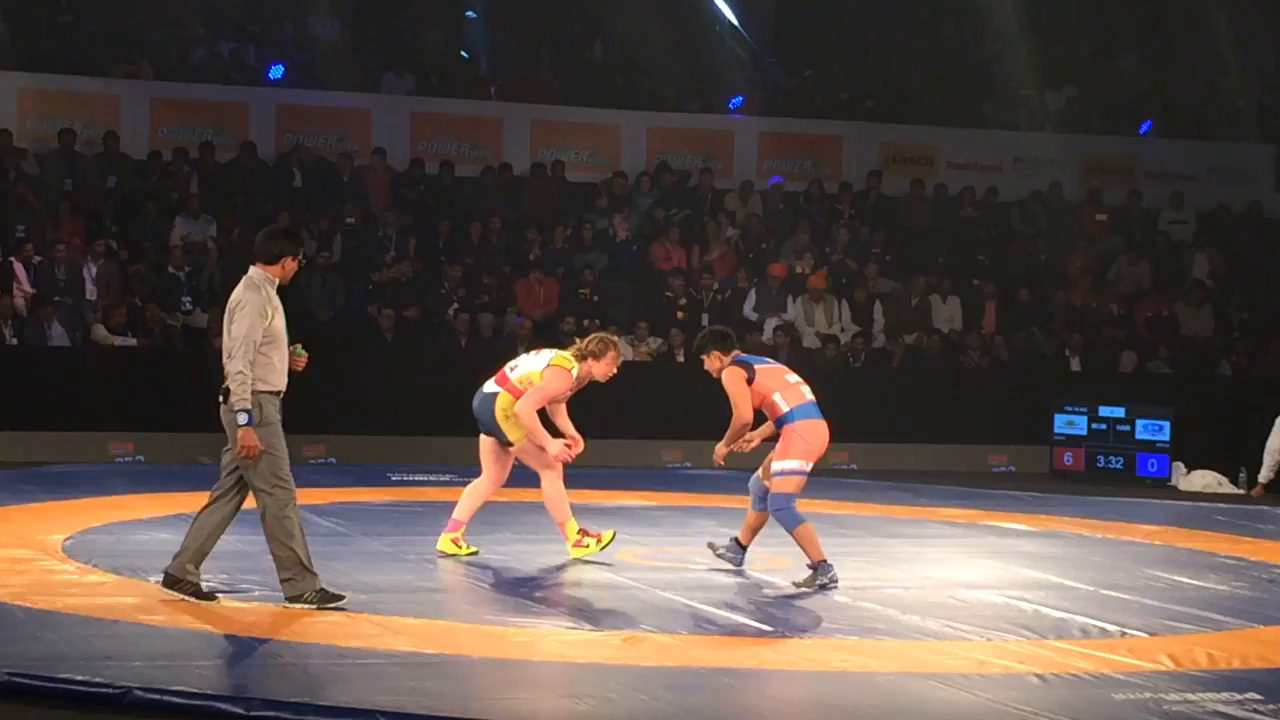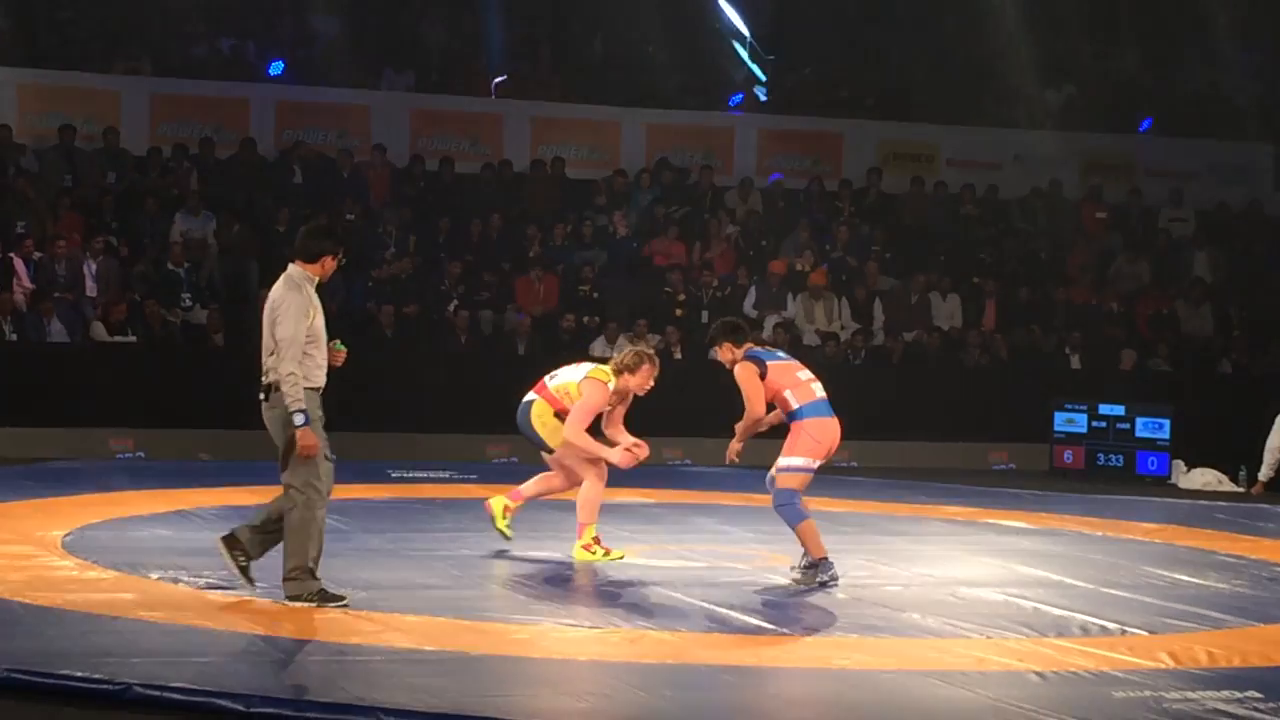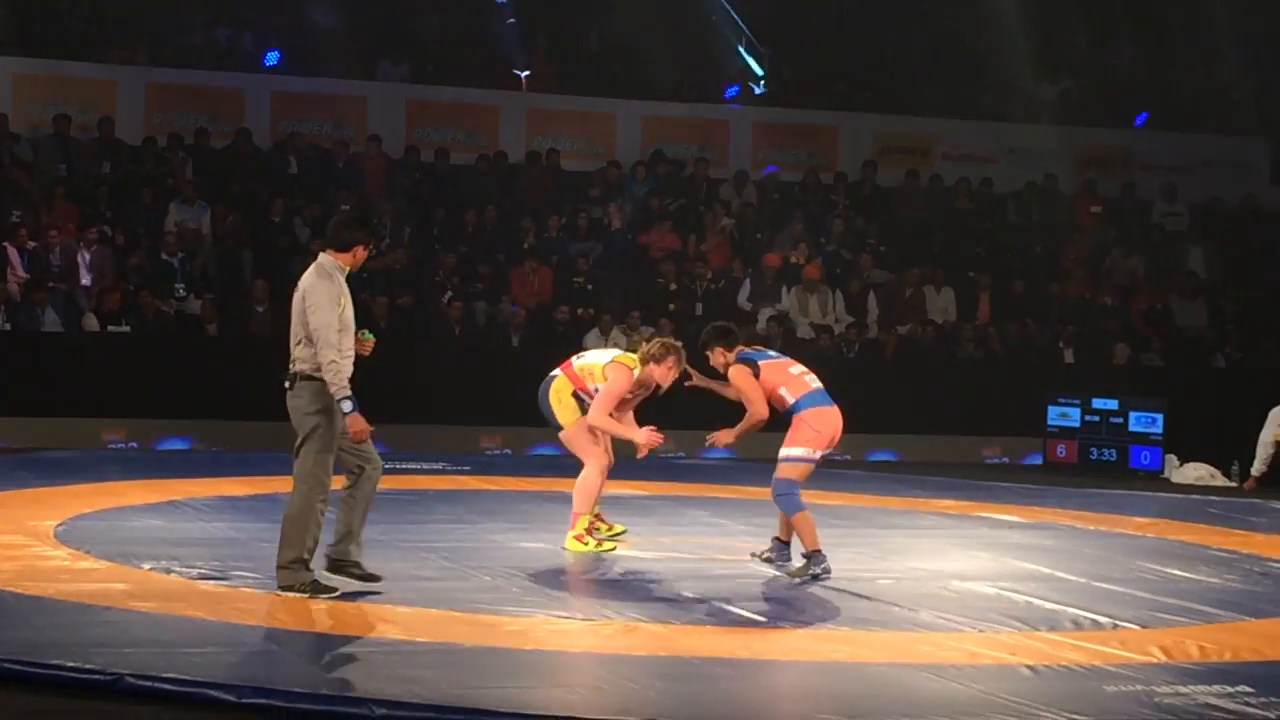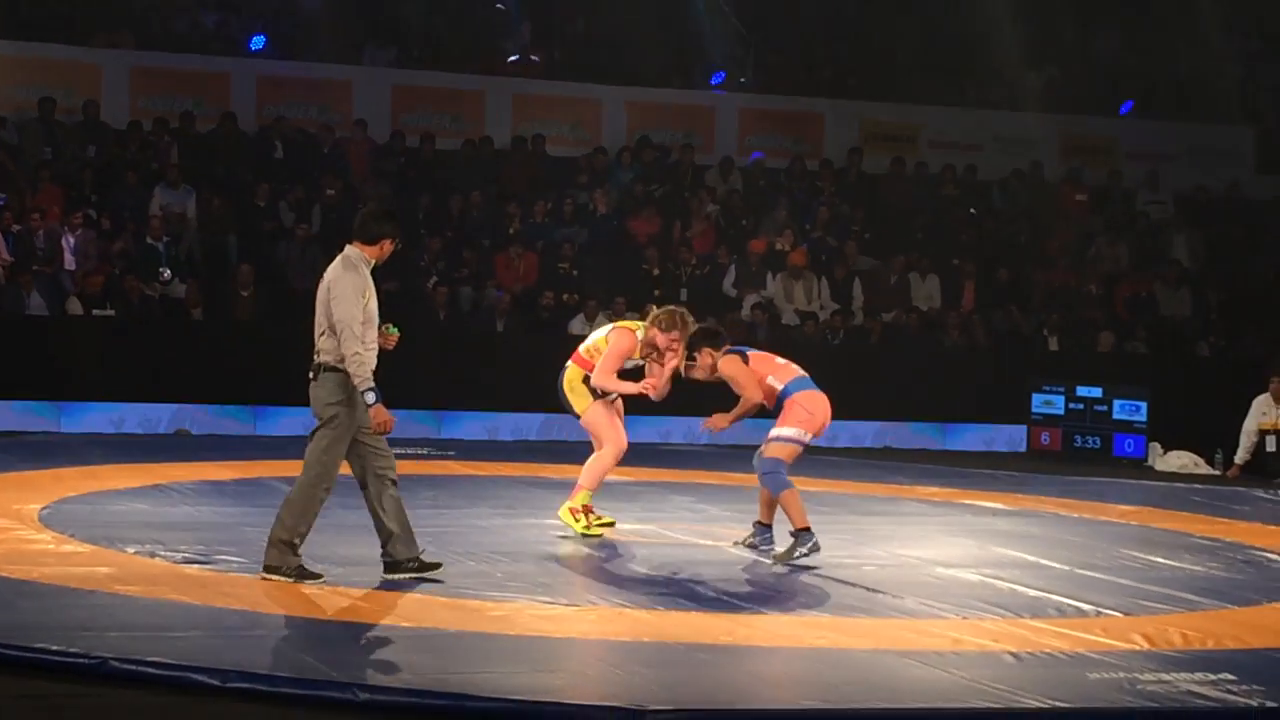
dt=0.2s
person 1, frame 1
left shoulder: (260, 291)
right shoulder: (253, 296)
right elbow: (238, 363)
left wrist: (285, 360)
right wrist: (246, 423)
left hip: (256, 405)
right hip: (255, 405)
left knee: (230, 493)
right knee: (278, 494)
left ankle: (181, 573)
right ankle: (299, 586)
person 1, frame 2
left shoulder: (298, 289)
right shoulder: (293, 294)
right elbow: (287, 365)
left wrist: (322, 356)
right wrist: (302, 423)
left hip: (299, 402)
right hip: (293, 402)
left knee: (316, 486)
right knee: (305, 492)
left ankle: (244, 542)
right ankle: (301, 584)
person 1, frame 3
left shoulder: (328, 278)
right shoulder: (323, 283)
right elbow: (327, 353)
left wrist: (351, 346)
right wrist: (350, 409)
left hip: (325, 395)
right hip: (317, 393)
left knee: (367, 468)
right knee: (313, 485)
left ankle: (344, 555)
right ankle: (293, 574)
person 1, frame 4
left shoulder: (354, 270)
right shoulder: (348, 274)
right elbow: (349, 345)
left wrist: (377, 339)
right wrist: (373, 401)
left hip: (350, 386)
right hip: (340, 385)
left knee: (380, 470)
right knee: (320, 473)
left ankle: (401, 556)
right ankle: (280, 557)
person 2, frame 1
left shoulder: (732, 372)
right shoulder: (758, 363)
left elbow: (743, 418)
left wrist: (724, 444)
right wrist: (759, 435)
left hip: (802, 431)
right hip: (814, 426)
left knee: (780, 505)
right knee: (760, 485)
left ankle: (823, 570)
right ankle: (738, 548)
person 2, frame 2
left shoulder: (744, 367)
right shoulder: (772, 355)
left elbow: (756, 413)
left wrist: (739, 440)
right wrist: (767, 422)
left hip: (812, 427)
right hip: (827, 423)
left knee: (784, 500)
right knee: (776, 481)
left ankle: (824, 567)
right ankle: (812, 546)
person 2, frame 3
left shoulder: (738, 369)
right shoulder: (759, 356)
left elbow: (759, 413)
right elbow: (745, 395)
left wrist: (732, 434)
right wrist: (706, 383)
left hip: (813, 419)
right hip: (828, 414)
left knee: (784, 491)
right knee: (785, 478)
left ankle: (817, 560)
right ankle: (781, 548)
person 2, frame 4
left shoulder: (727, 362)
right shoulder: (743, 355)
left elbow: (753, 397)
right elbow: (708, 374)
left wrist: (727, 419)
left hip: (803, 404)
right hip: (815, 402)
left knee: (771, 471)
right knee: (765, 460)
left ankle: (804, 536)
right ankle: (763, 533)
person 3, frame 1
left shoulder: (581, 373)
right shoulder: (563, 377)
left elbow: (555, 405)
right elbow: (523, 409)
left wrist: (571, 433)
right wrist: (550, 443)
left hip: (490, 401)
right hip: (502, 407)
left knee: (493, 479)
right knee: (551, 468)
left ankle: (451, 535)
right ankle: (575, 540)
person 3, frame 2
left shoulder: (623, 393)
right shoulder: (599, 389)
left elbow: (612, 427)
right elbow: (571, 432)
left wrist: (630, 442)
right wrist: (608, 454)
left hip: (535, 411)
right hip: (539, 414)
left knee: (569, 478)
right knee: (596, 474)
left ankle: (506, 504)
right ankle: (586, 544)
person 3, frame 3
left shoulder: (647, 382)
right shoulder: (625, 375)
left elbow: (623, 413)
right elbow: (595, 417)
left wrist: (638, 434)
right wrist: (635, 435)
left hip: (577, 397)
right hip: (561, 393)
left knee: (603, 461)
right knee: (599, 463)
left ankle: (590, 518)
right ankle: (577, 534)
person 3, frame 4
left shoulder: (658, 345)
right shoulder: (627, 337)
left elbow: (657, 394)
right elbow: (601, 377)
left wrist: (669, 370)
right wrist: (633, 388)
left hip: (601, 386)
right hip: (579, 381)
left knee: (606, 450)
right knee: (617, 445)
left ankle: (583, 507)
right ankle: (575, 506)
